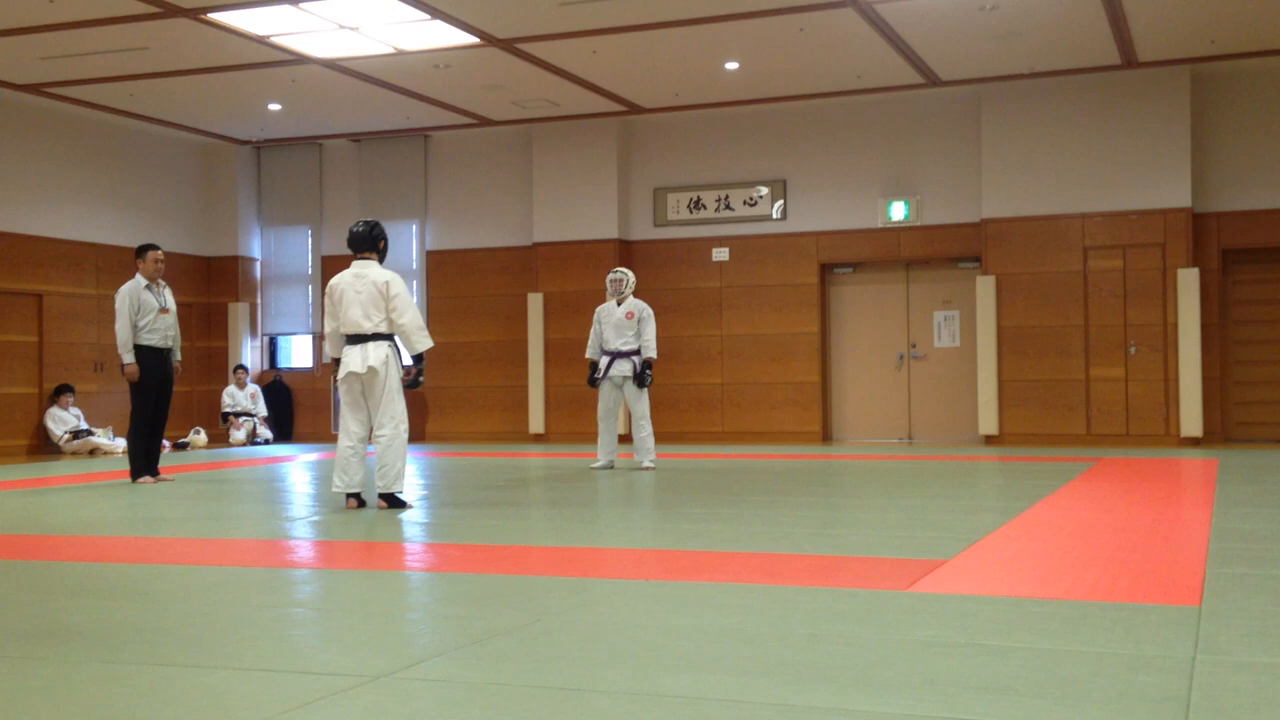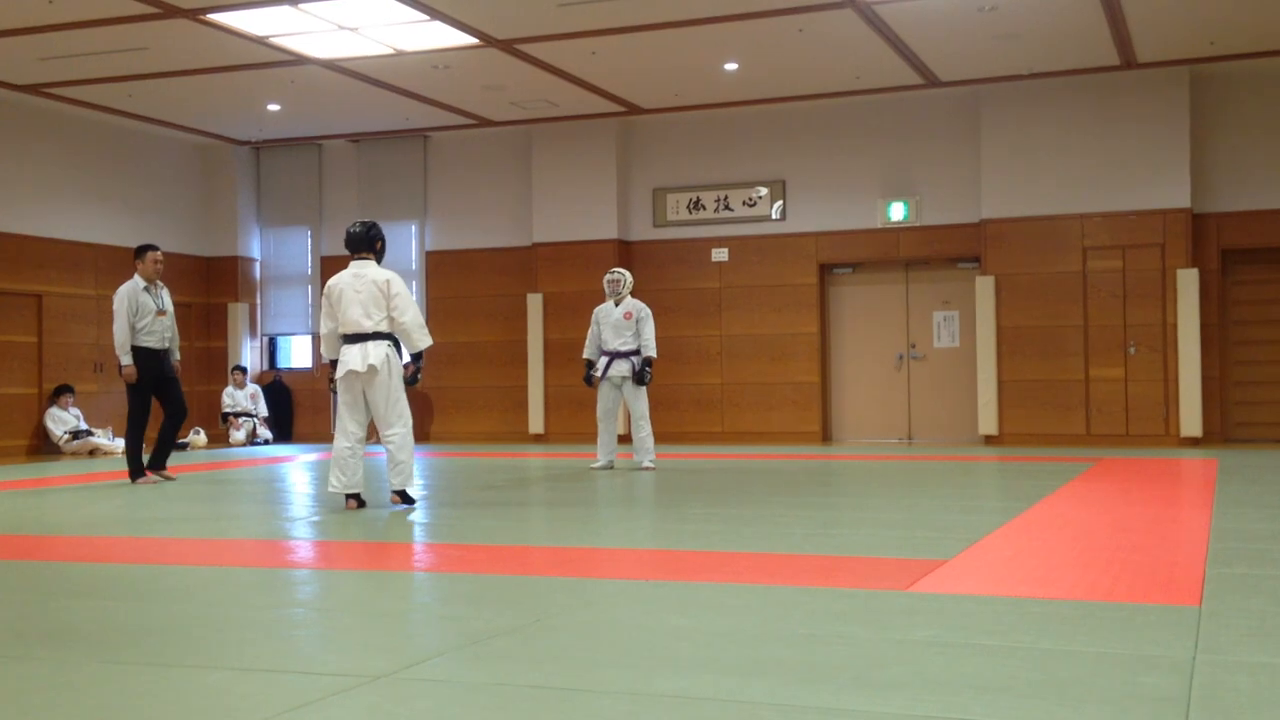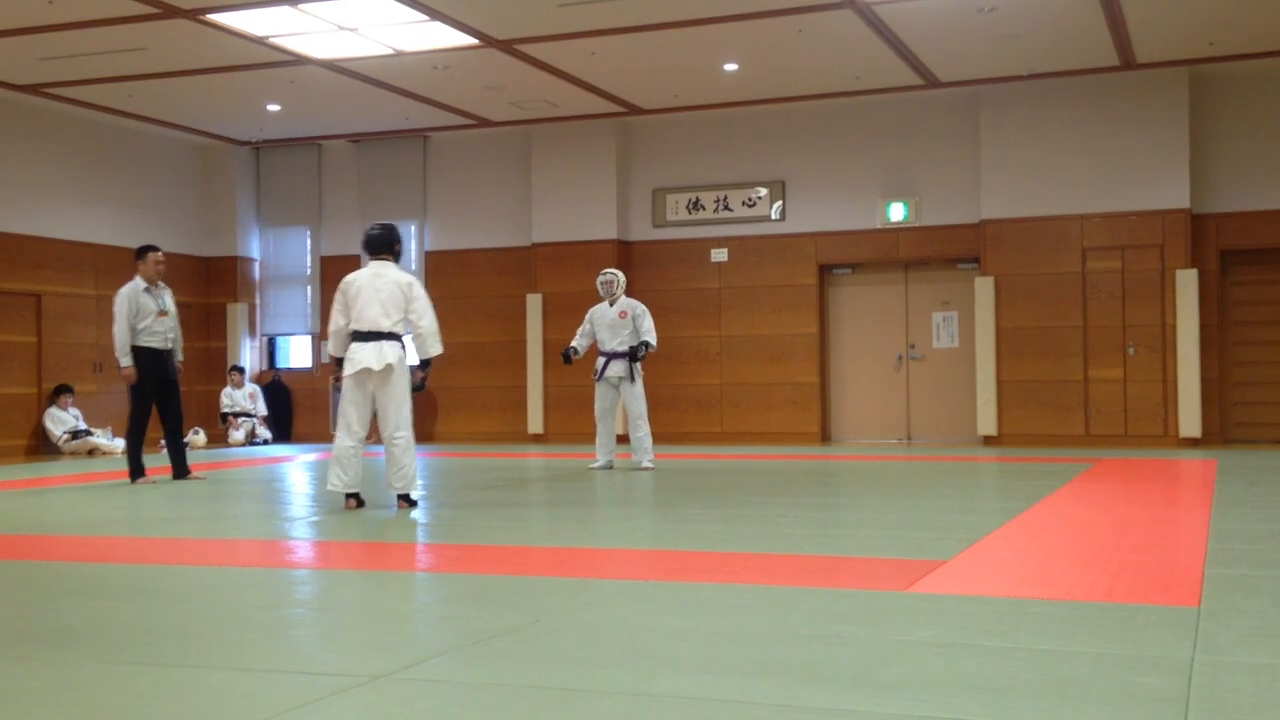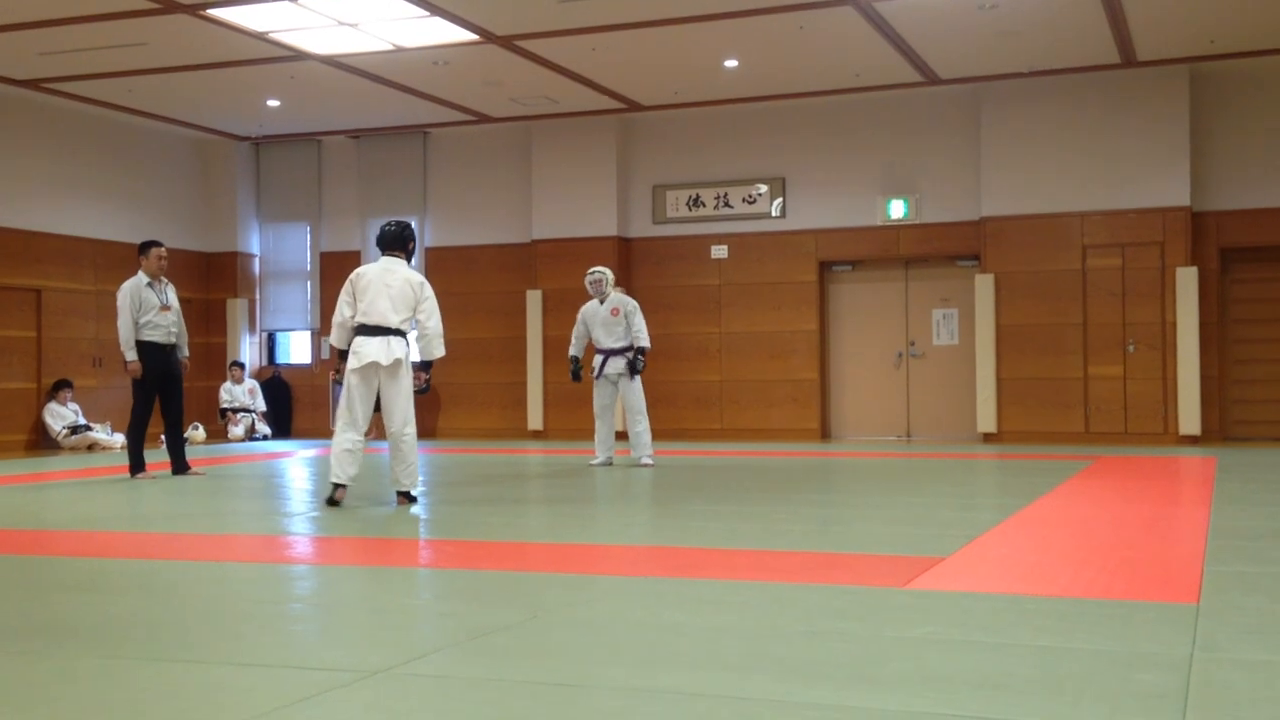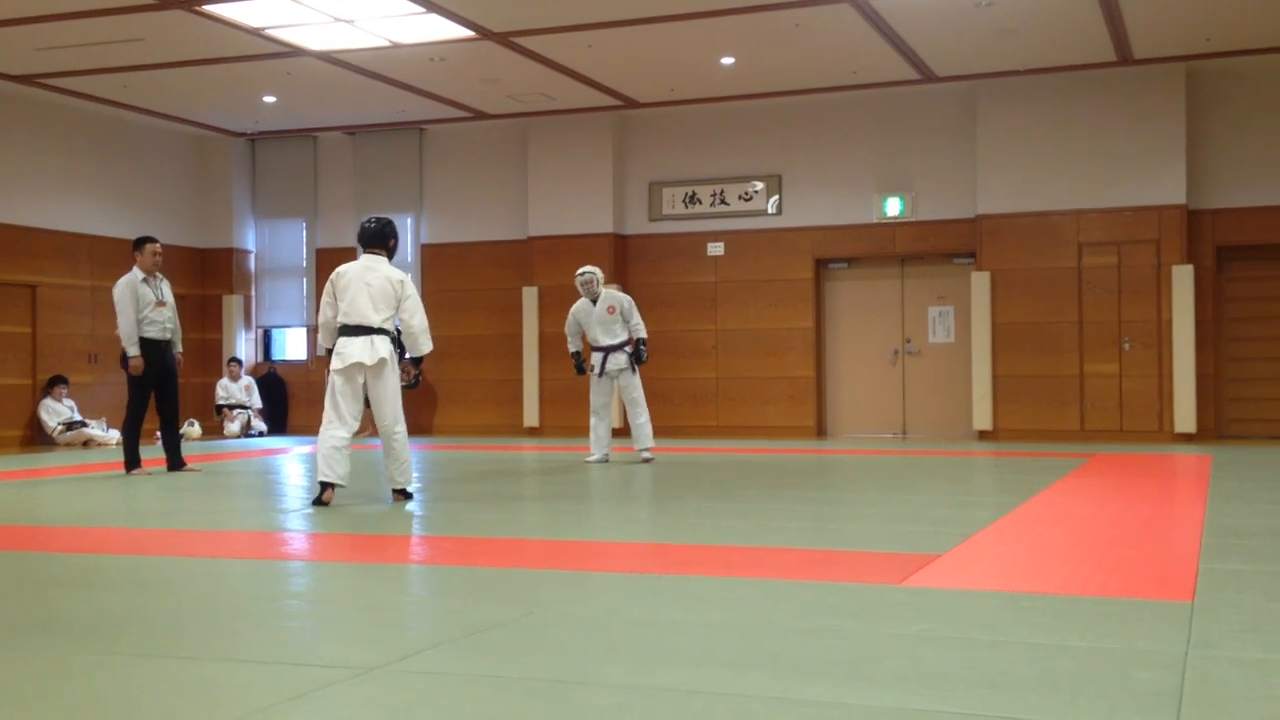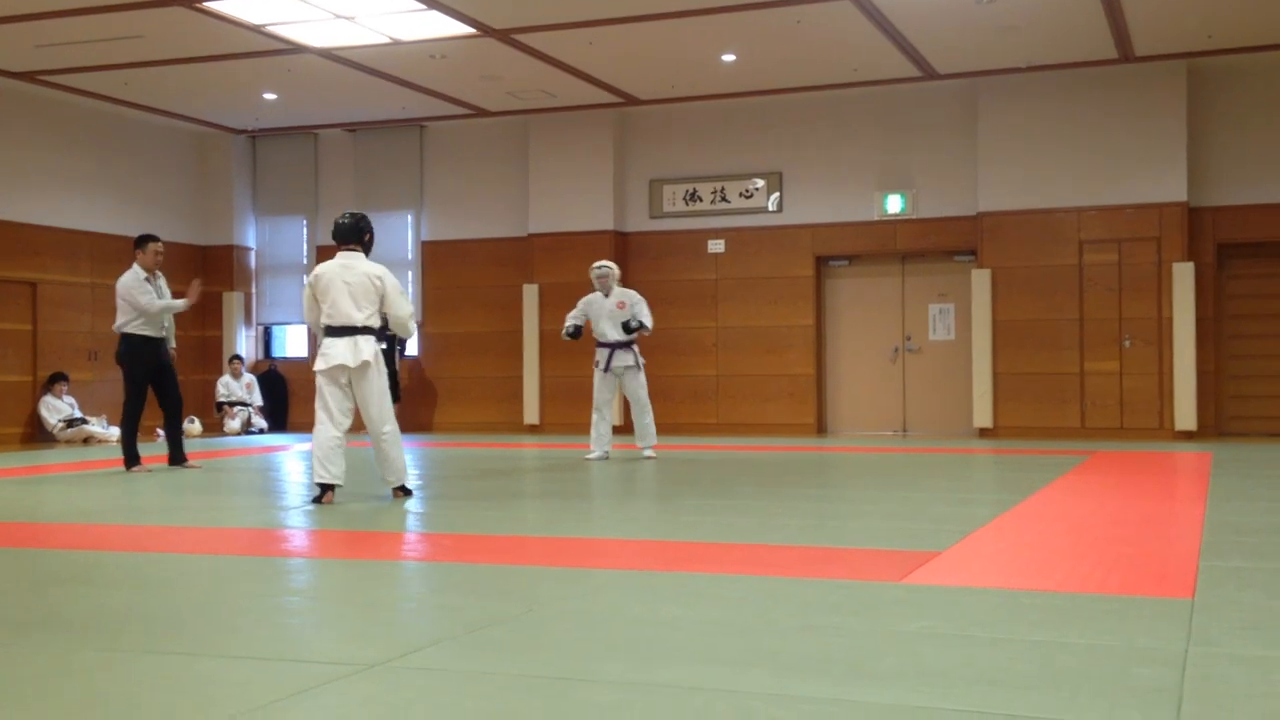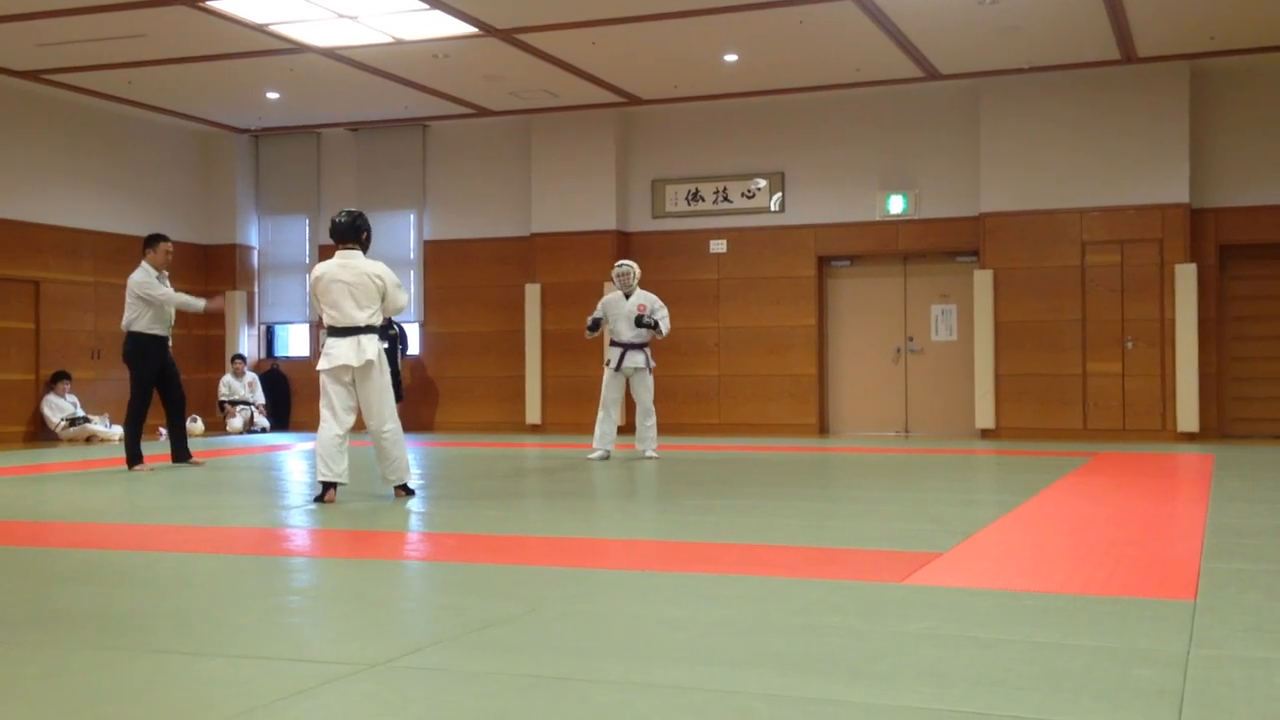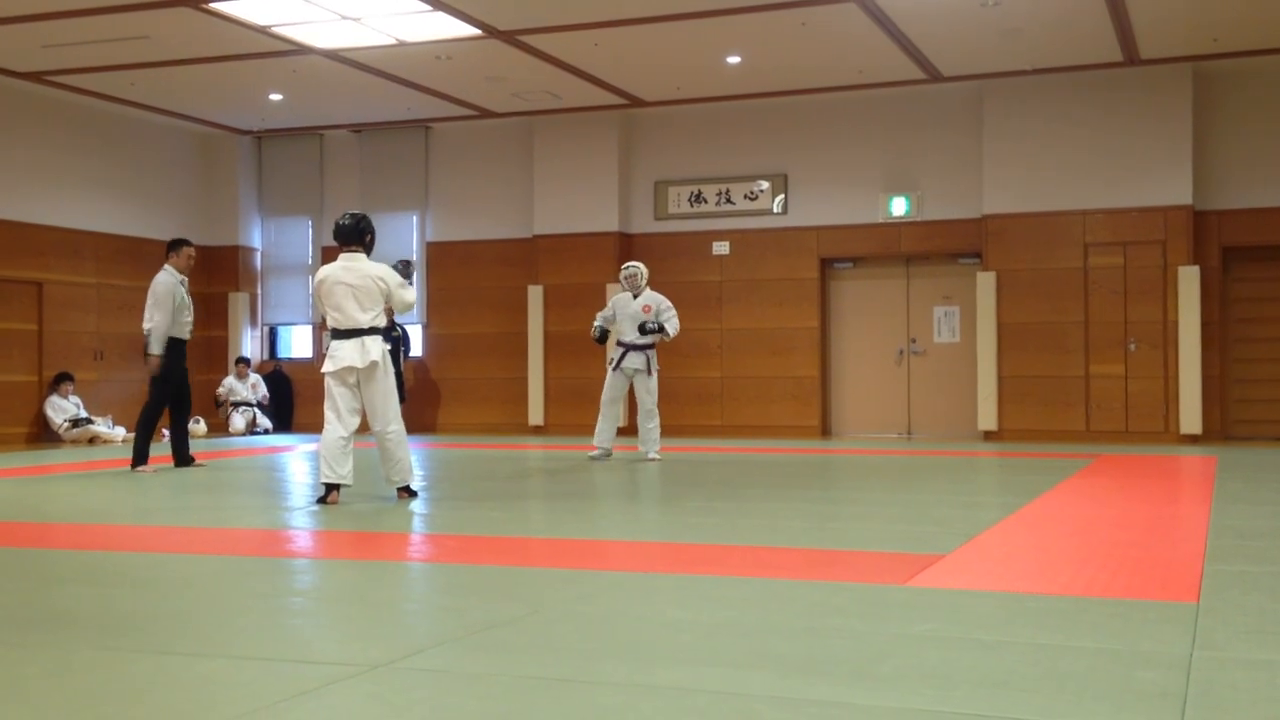
dt=0.3s
person 1, frame 1
left shoulder: (336, 283)
right shoulder: (388, 279)
left elbow: (331, 329)
right elbow: (407, 322)
left wrist: (338, 362)
right wrist: (417, 360)
left hip: (350, 357)
right hip: (381, 356)
left knee: (351, 428)
right knee: (390, 426)
left ankle: (352, 493)
right ankle: (386, 492)
person 1, frame 2
left shoulder: (334, 283)
right shoulder: (388, 278)
left elbow: (328, 330)
right elbow: (408, 321)
left wrist: (333, 365)
right wrist: (416, 358)
left hip: (349, 356)
right hip: (380, 355)
left knee: (348, 429)
right knee: (397, 424)
left ankle: (351, 493)
right ankle: (399, 488)
person 1, frame 3
left shoulder: (350, 281)
right shoulder: (407, 281)
left elbow: (337, 326)
right elbow: (424, 325)
left wrist: (339, 363)
right wrist: (424, 364)
left hip: (357, 355)
right hip: (391, 355)
left knee: (349, 428)
right knee: (397, 429)
left ankle: (351, 493)
right ankle: (402, 494)
person 1, frame 4
left shoulder: (360, 274)
right shoulder: (417, 280)
left elbow: (341, 318)
right elbow: (430, 326)
left wrist: (341, 356)
right wrist: (426, 366)
left hip: (362, 349)
right hip: (395, 351)
left knee: (350, 422)
right knee: (401, 425)
left ankle: (340, 485)
right ankle: (404, 490)
person 1, frame 5
left shoulder: (340, 273)
right shoulder: (398, 277)
left elbow: (325, 319)
right elbow: (414, 323)
left wrist: (331, 349)
right wrist: (415, 360)
left hip: (346, 349)
right hip: (380, 350)
left knee: (337, 421)
right knee: (392, 423)
left ankle: (327, 486)
right ankle: (399, 486)
person 1, frame 6
left shoulder: (319, 273)
right shoulder: (378, 272)
left elbow: (312, 318)
right elbow: (401, 314)
right wrist: (405, 333)
left hip: (332, 349)
right hip: (365, 349)
left knee: (329, 421)
right knee: (382, 421)
left ankle: (326, 487)
right ankle: (398, 483)
person 1, frame 7
left shoulder: (319, 272)
right shoulder: (377, 270)
right elbow: (397, 305)
left hip: (335, 349)
right hip: (368, 348)
left knee: (333, 420)
right knee: (383, 420)
left ankle: (329, 485)
right ankle: (399, 483)
person 1, frame 8
left shoulder: (323, 275)
right shoulder: (381, 272)
right elbow: (406, 302)
right wrist: (406, 278)
left hip: (340, 350)
right hip: (372, 349)
left knee: (337, 421)
right knee: (387, 421)
left ankle: (332, 487)
right ankle: (402, 484)
person 2, frame 1
left shoulder: (165, 290)
right shoulder: (130, 290)
right elbow: (124, 328)
left wrist: (176, 357)
right wrist: (129, 361)
left hip: (163, 357)
right hip: (144, 357)
left knee: (160, 416)
right knee: (142, 416)
left ankle: (152, 468)
right ankle: (139, 472)
person 2, frame 2
left shoulder: (163, 291)
right shoulder: (127, 291)
right elbow: (122, 330)
left wrist: (175, 357)
right wrist: (126, 363)
left hip: (161, 358)
right hip: (141, 358)
left knee: (177, 410)
right knee: (138, 417)
left ankle: (157, 464)
right ankle: (137, 472)
person 2, frame 3
left shoulder: (165, 292)
right shoulder: (129, 293)
left elbow: (174, 327)
right elbow: (122, 330)
left wrist: (178, 357)
right wrist: (126, 363)
left hip: (164, 359)
right hip: (142, 359)
left knee: (174, 416)
right knee: (139, 417)
left ankle: (181, 468)
right ankle: (137, 472)
person 2, frame 4
left shoulder: (169, 288)
right shoulder: (131, 288)
left elbow: (179, 323)
right elbow: (126, 325)
left wrist: (184, 353)
right wrist: (131, 358)
left hip: (169, 354)
right hip: (147, 353)
left knee: (174, 412)
right knee: (142, 412)
left ankle: (180, 464)
right ankle: (137, 467)
person 2, frame 5
left shoulder: (163, 283)
right shoulder: (127, 284)
left elbow: (172, 318)
right elbow: (127, 322)
left wrist: (177, 349)
right wrist: (133, 355)
left hip: (162, 351)
right hip: (141, 351)
left knee: (170, 408)
right knee: (137, 408)
left ankle: (175, 460)
right ankle: (132, 464)
person 2, frame 6
left shoulder: (159, 279)
right shoulder: (128, 281)
right elbow: (153, 307)
left wrist: (171, 344)
right wrist: (186, 302)
left hip: (157, 346)
right hip: (135, 346)
left knee: (173, 401)
right knee: (134, 405)
left ankle: (177, 455)
right ankle: (132, 460)
person 2, frame 7
left shoulder: (161, 277)
right shoulder: (140, 279)
right elbow: (171, 299)
left wrist: (167, 343)
right wrist: (206, 305)
left hip: (158, 345)
right hip: (141, 345)
left knee: (176, 399)
right knee: (140, 402)
left ankle: (181, 453)
right ankle: (134, 459)
person 2, frame 8
left shoulder: (177, 282)
right shoulder: (166, 282)
right elbow: (161, 320)
right wrist: (155, 353)
left hip: (175, 349)
right hip: (164, 351)
left knee: (182, 404)
right knee: (156, 404)
left ankle: (182, 457)
right ankle: (139, 460)
person 3, frame 1
left shoulder: (641, 308)
right shoulder: (602, 310)
left elbow: (648, 340)
right elbow: (595, 341)
left wrist: (647, 368)
right wrist: (592, 368)
left hip: (632, 365)
right hip: (608, 366)
left knee: (640, 413)
right knee: (605, 414)
left ankle: (647, 458)
right ankle: (606, 458)
person 3, frame 2
left shoulder: (639, 308)
right shoulder: (600, 311)
left elbow: (648, 339)
right elbow: (592, 341)
left wrist: (647, 366)
right wrist: (589, 367)
left hip: (630, 365)
right hip: (607, 366)
left knee: (639, 413)
right knee: (605, 414)
left ankle: (647, 458)
right ankle: (606, 458)
person 3, frame 3
left shoulder: (635, 307)
right shoulder: (595, 311)
left elbow: (649, 332)
right elbow: (584, 336)
left wrist: (642, 347)
right wrist: (572, 351)
left hip: (627, 365)
right hip: (604, 366)
left knee: (637, 413)
right knee: (603, 414)
left ankle: (645, 458)
right ankle: (605, 458)
person 3, frame 4
left shoulder: (626, 303)
right shoulder: (586, 310)
left elbow: (639, 331)
right elbow: (579, 338)
left wrist: (639, 355)
right wrist: (574, 362)
left hip: (626, 362)
right hip: (602, 363)
left knee: (635, 408)
right knee: (602, 411)
left ankle: (644, 454)
right ankle: (604, 455)
person 3, frame 5
left shoulder: (619, 299)
right shoulder: (577, 309)
left elbow: (636, 323)
right elbow: (573, 335)
left wrist: (641, 345)
right wrist: (576, 356)
left hip: (623, 357)
right hip: (599, 360)
left knee: (635, 401)
right knee: (599, 407)
left ankle: (644, 447)
right ankle: (600, 451)
person 3, frame 6
left shoulder: (630, 296)
right shoulder: (588, 301)
left elbow: (646, 318)
right elbow: (572, 320)
left wrist: (638, 324)
right wrist: (571, 329)
left hip: (629, 354)
right hip: (604, 356)
left knee: (640, 400)
right knee: (601, 403)
left ankle: (647, 446)
right ankle: (600, 449)
person 3, frame 7
left shoulder: (650, 299)
right shoulder: (608, 301)
left elbow: (664, 326)
right elbow: (593, 327)
left wrist: (652, 323)
right wrist: (592, 327)
left hip: (640, 356)
right hip: (616, 355)
left knee: (645, 403)
right knee: (608, 402)
left ankle: (648, 447)
right ankle: (603, 448)
person 3, frame 8
left shoulder: (658, 301)
right shoulder: (617, 301)
left elbow: (673, 326)
right elbow: (602, 319)
left wrist: (656, 327)
right wrist: (599, 331)
left hip: (644, 357)
right hip: (621, 356)
left knee: (647, 405)
right knee: (609, 401)
left ankle: (651, 449)
right ankle: (603, 446)
